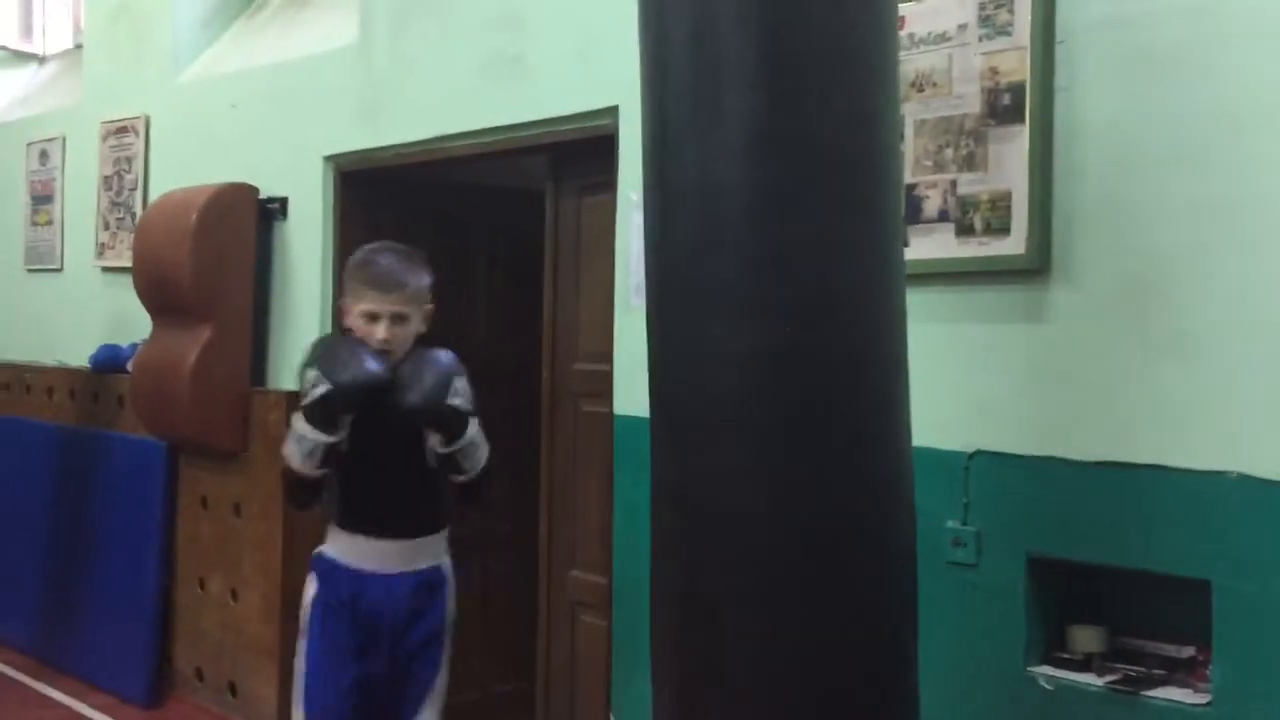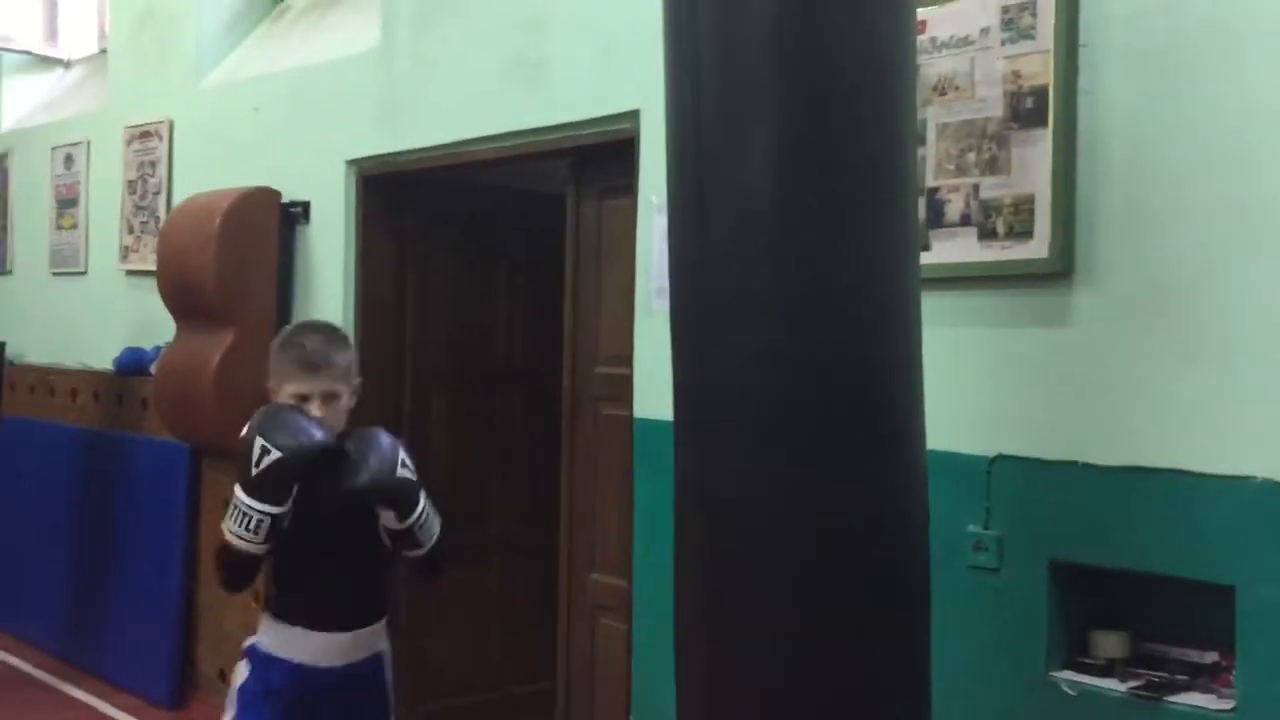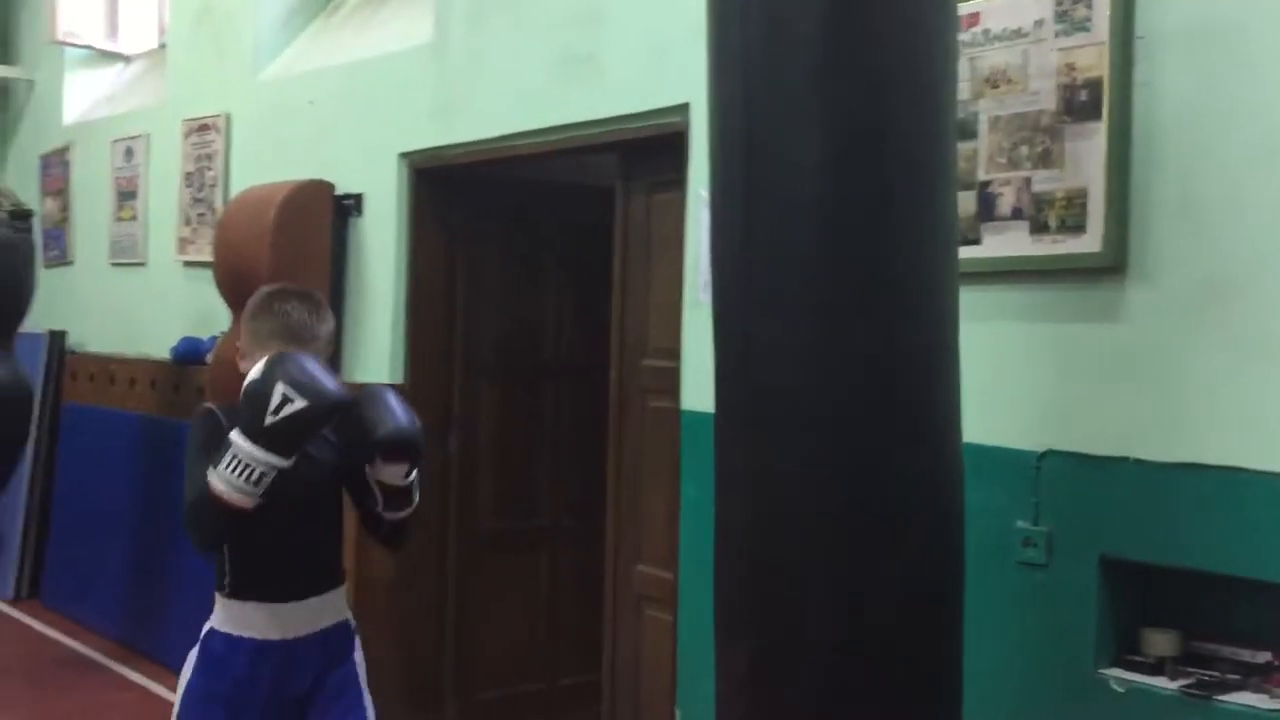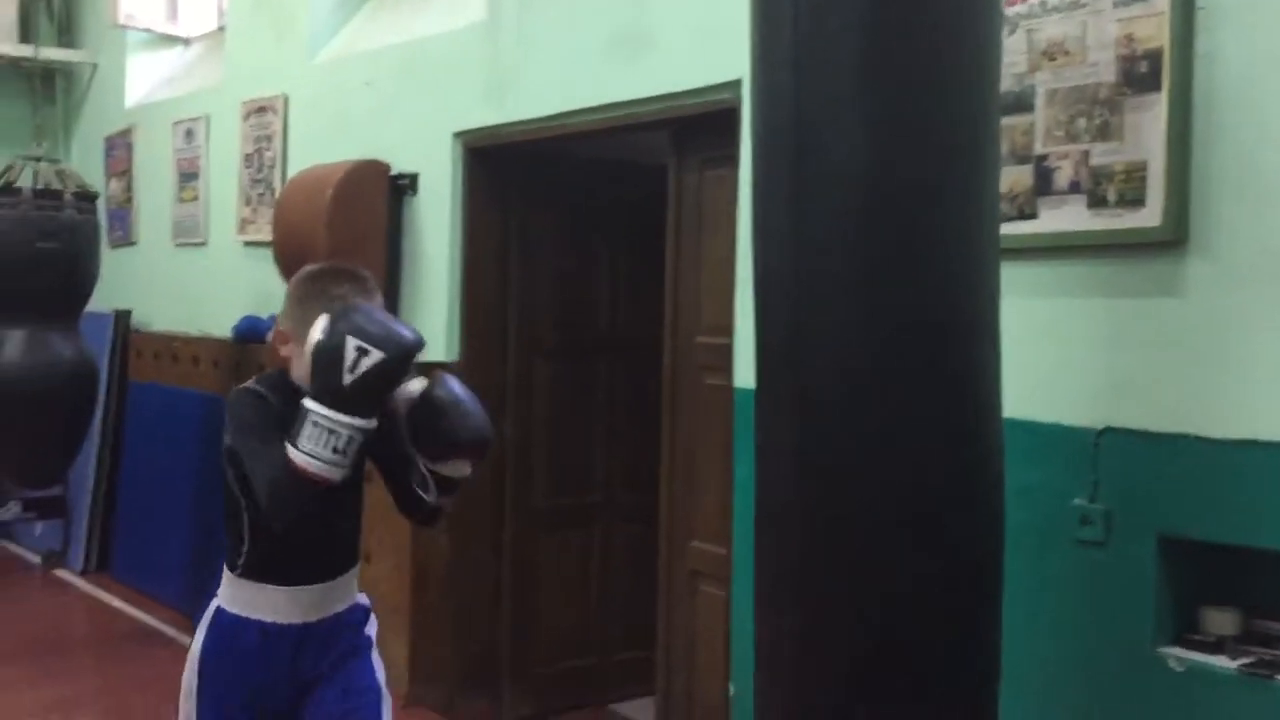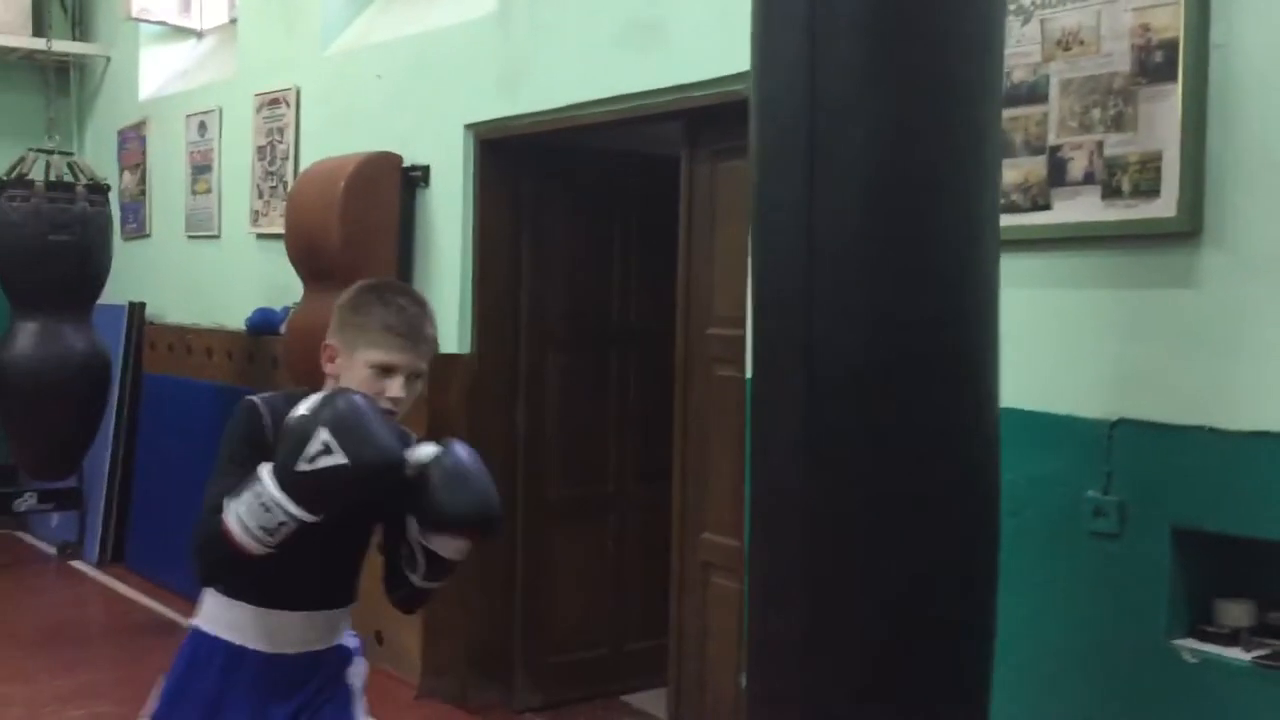
dt=0.2s
person 1, frame 1
left shoulder: (438, 381)
right shoulder: (332, 379)
left elbow: (475, 478)
right elbow: (298, 493)
left wrist: (452, 424)
right wrist: (320, 413)
left hip: (422, 577)
right hip: (344, 574)
person 1, frame 2
left shoulder: (375, 459)
right shoulder: (268, 454)
left elbow: (429, 562)
right elbow: (232, 574)
left wrist: (402, 501)
right wrist: (261, 483)
left hip: (362, 666)
right hip: (280, 665)
person 1, frame 3
left shoulder: (339, 427)
right shoulder: (217, 425)
left elbow: (390, 532)
right elbow: (206, 531)
left wrist: (395, 466)
right wrist: (261, 434)
left hip: (326, 641)
right hip: (237, 645)
person 1, frame 4
left shoulder: (373, 408)
right shoulder: (255, 403)
left elbow: (419, 507)
right elbow: (284, 511)
left wrist: (444, 458)
right wrist: (336, 403)
left hip: (338, 624)
right hip: (246, 625)
person 1, frame 5
left shoulder: (398, 457)
right shoulder: (260, 421)
left elbow: (406, 594)
right elbow: (211, 559)
left wrist: (446, 536)
right wrist: (295, 479)
left hip: (321, 666)
right hip: (224, 654)
